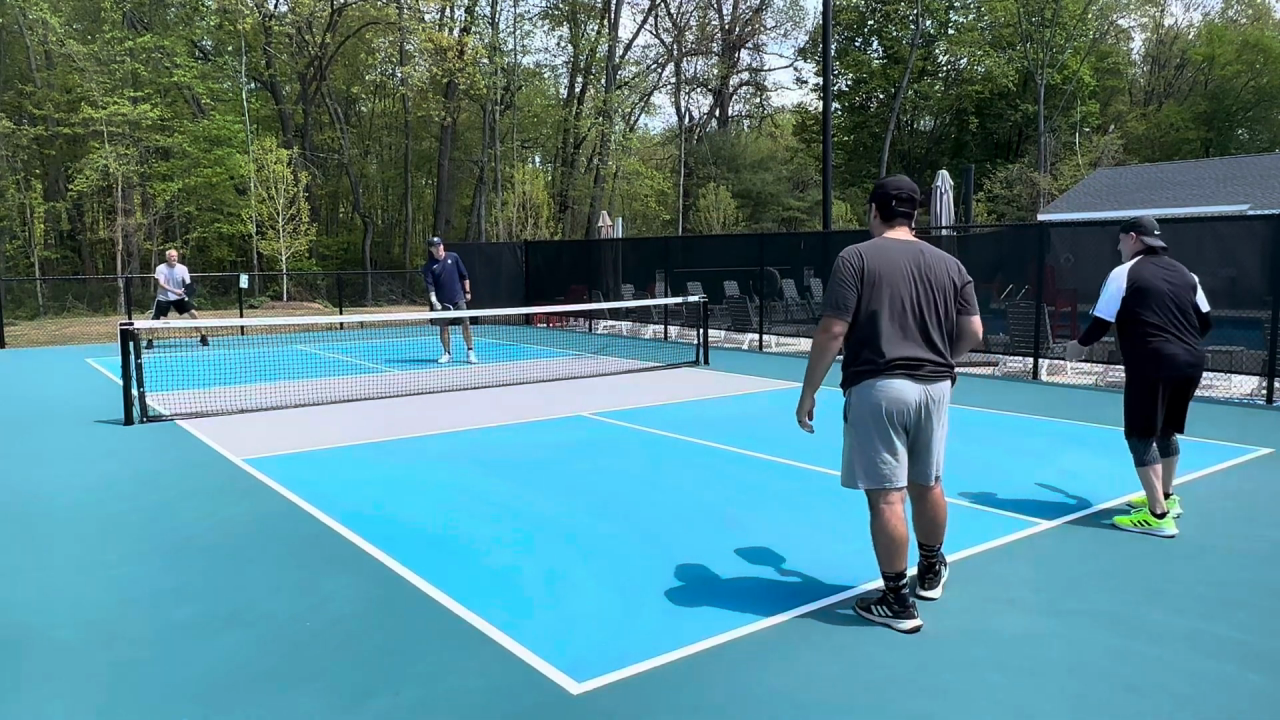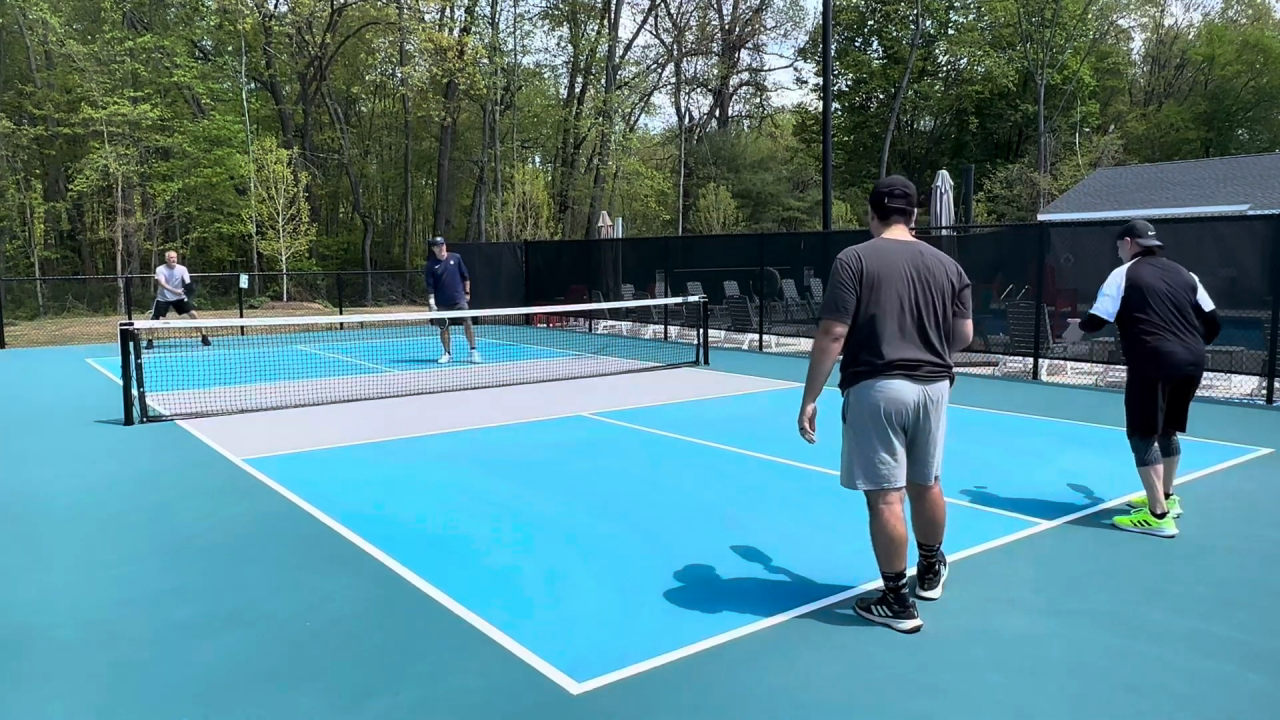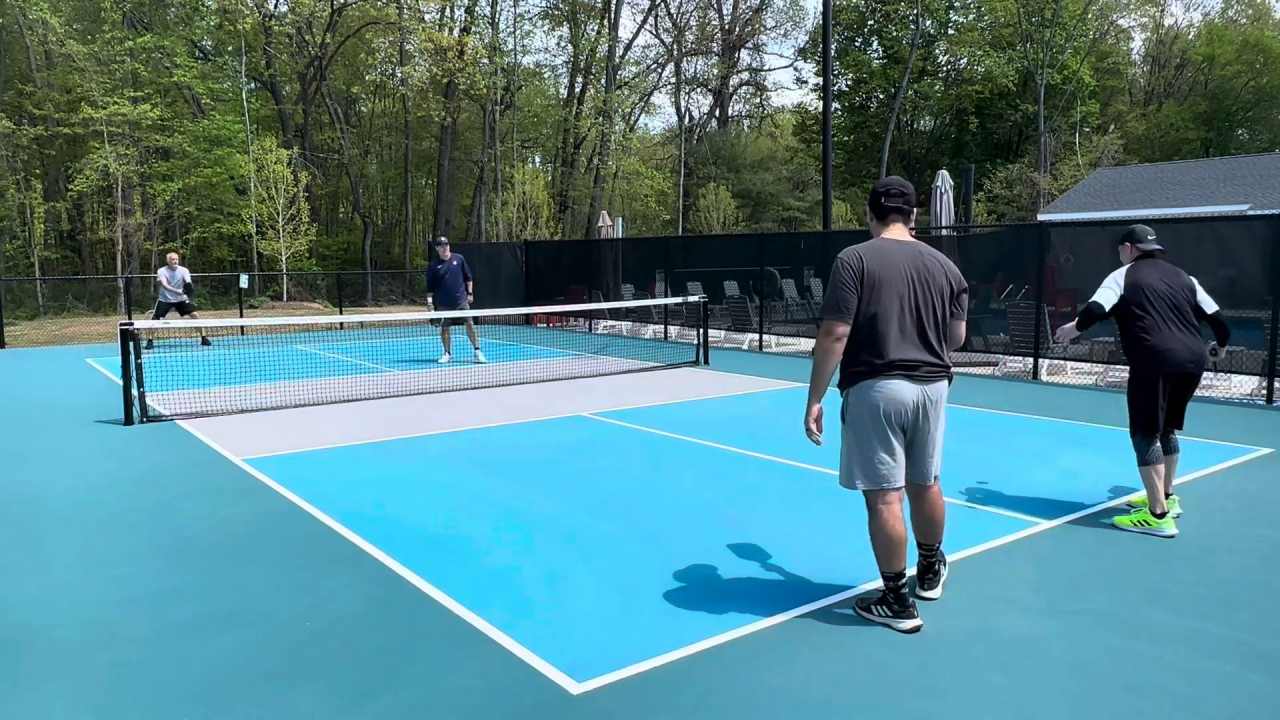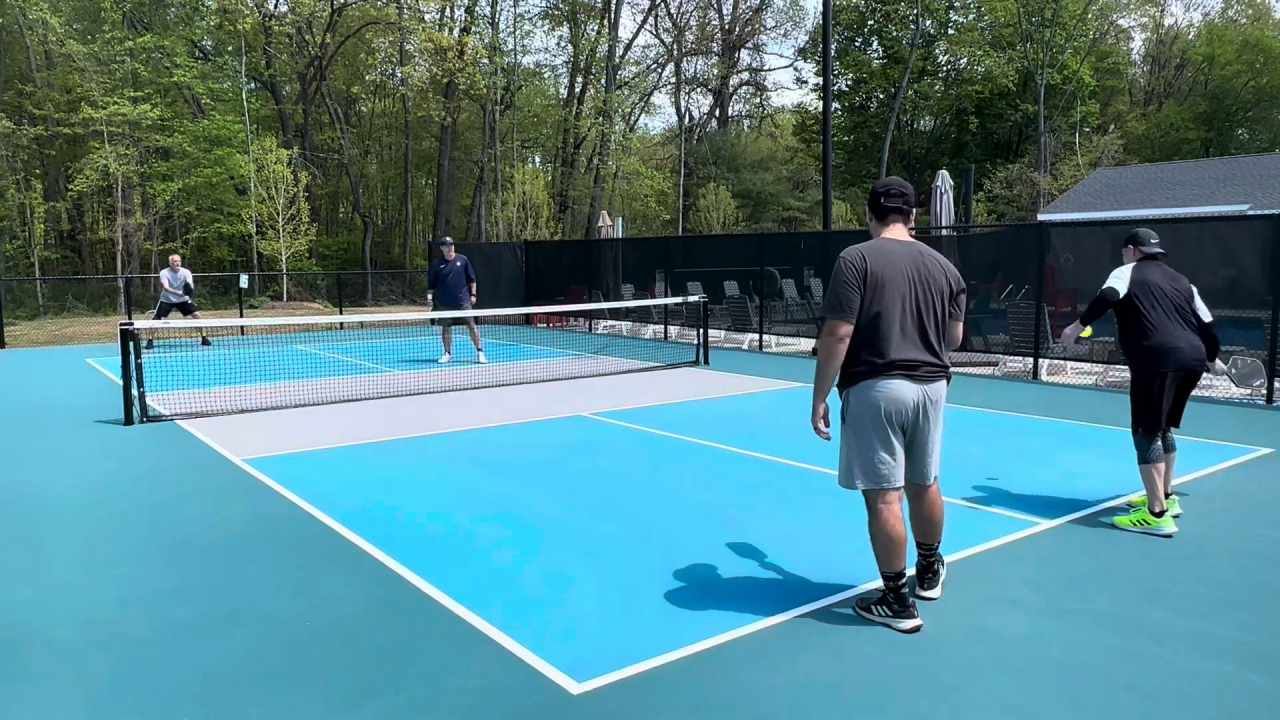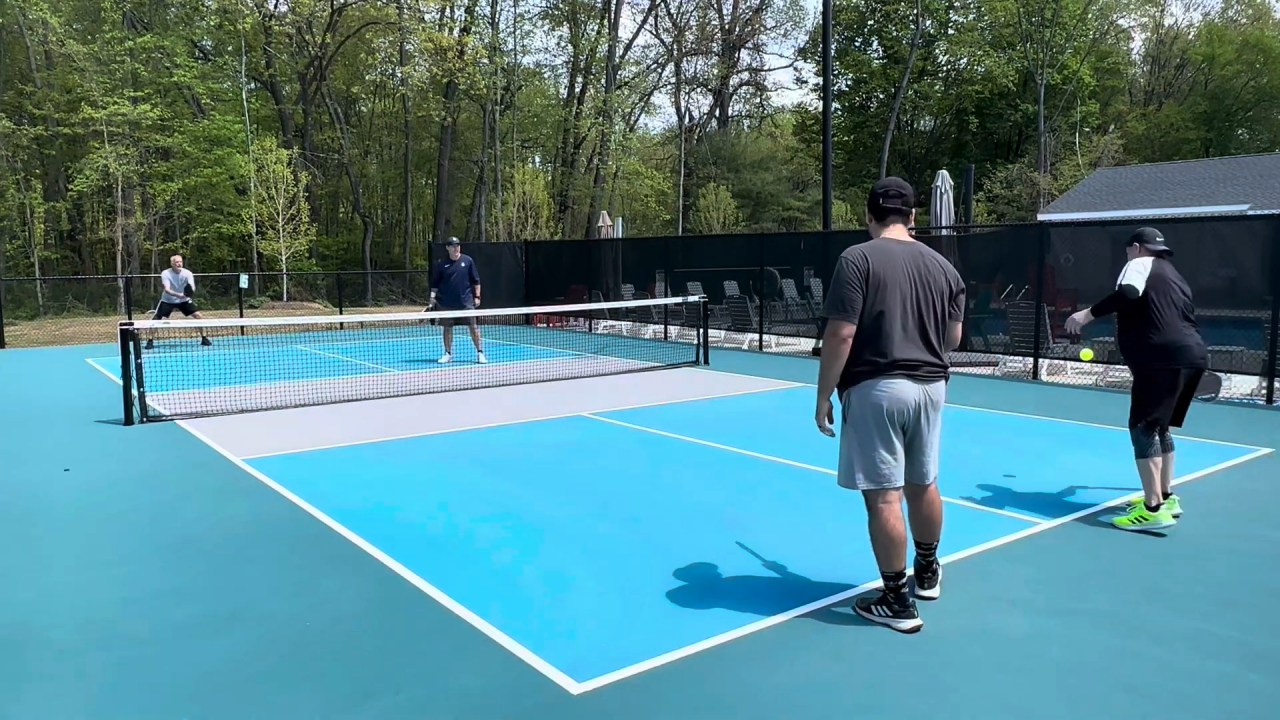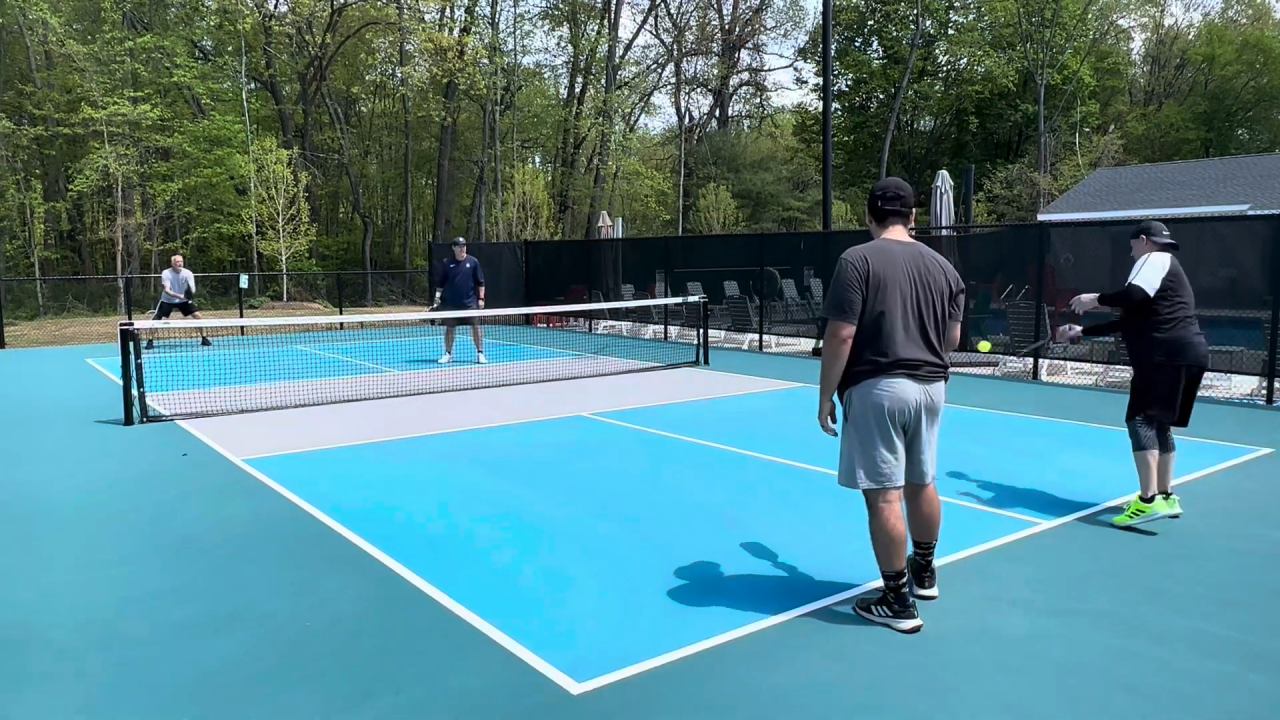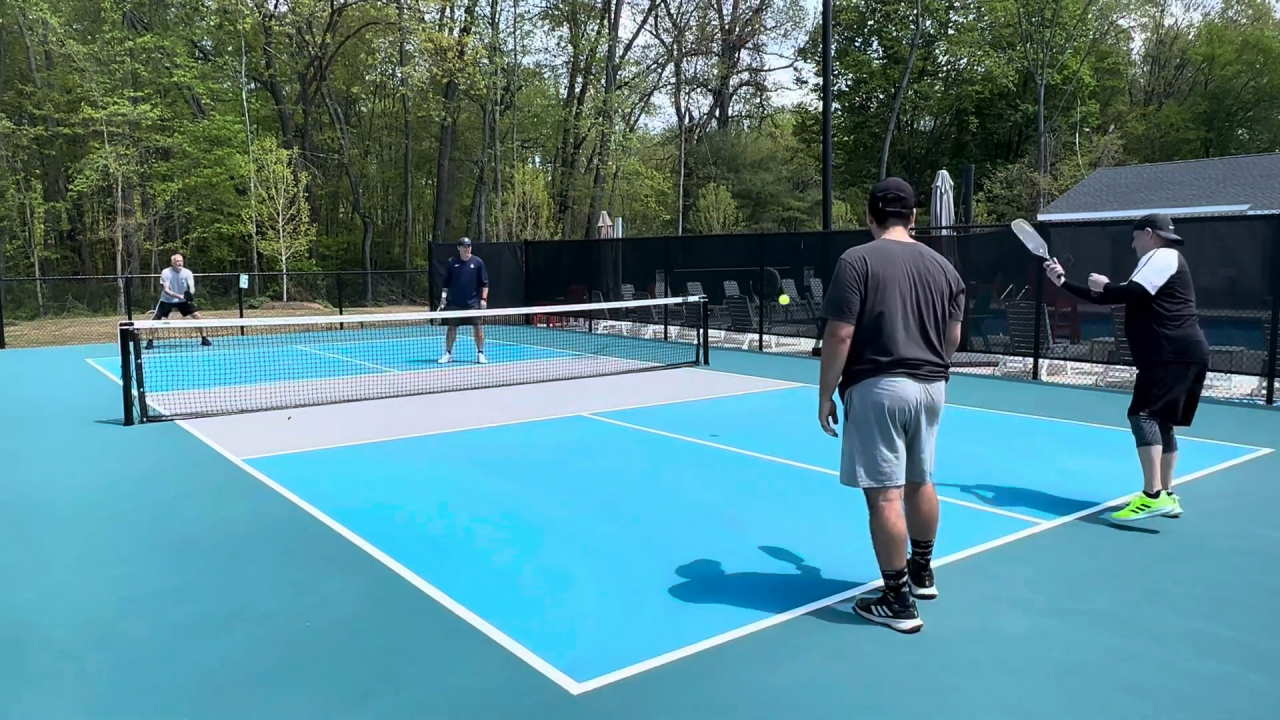
dt=0.1s
person 1, frame 1
left shoulder: (855, 259)
right shoulder: (949, 265)
left elbow: (832, 332)
right elbow: (972, 335)
left wrist: (808, 393)
left hip: (878, 390)
right hip: (934, 387)
left knee: (887, 496)
right knee: (928, 485)
left ankle: (898, 602)
right ankle: (930, 573)
person 1, frame 2
left shoulder: (854, 260)
right shoulder: (947, 265)
left elbow: (832, 335)
right elbow: (964, 335)
left wrist: (809, 399)
left hip: (876, 390)
right hip: (932, 387)
left knee: (885, 496)
right knee: (926, 485)
left ankle: (898, 602)
right ankle: (929, 572)
person 1, frame 3
left shoulder: (854, 260)
right shoulder: (944, 266)
left elbow: (834, 335)
right elbow: (957, 337)
left wrist: (814, 400)
left hip: (876, 390)
right hip: (931, 387)
left knee: (884, 496)
right knee: (925, 484)
left ankle: (898, 602)
right ankle: (930, 572)
person 1, frame 4
left shoulder: (856, 259)
right shoulder: (943, 266)
left elbow: (837, 335)
right elbow: (954, 337)
left wrist: (819, 399)
left hip: (875, 389)
right hip: (930, 387)
left knee: (884, 496)
right knee: (925, 484)
left ankle: (898, 601)
right ankle: (928, 573)
person 1, frame 5
left shoulder: (857, 259)
right shoulder: (942, 266)
left elbow: (840, 335)
right elbow: (952, 338)
left wrist: (823, 396)
left hip: (876, 389)
right hip: (930, 388)
left knee: (883, 496)
right knee: (922, 484)
left ankle: (898, 601)
right ankle: (927, 573)
person 1, frame 6
left shoulder: (857, 260)
right shoulder: (942, 266)
left elbow: (840, 336)
right elbow: (952, 338)
left wrist: (825, 396)
left hip: (876, 389)
right hip: (929, 387)
left knee: (884, 495)
right knee: (921, 484)
left ankle: (898, 601)
right ankle: (925, 573)
person 1, frame 7
left shoulder: (857, 260)
right shoulder: (942, 266)
left elbow: (839, 336)
right elbow: (951, 339)
left wrist: (825, 395)
left hip: (877, 388)
right hip: (930, 387)
left knee: (885, 494)
right knee: (919, 482)
left ankle: (899, 602)
right ankle: (922, 572)
person 2, frame 1
left shoulder: (1124, 273)
right shoulder: (1184, 273)
left elbow: (1101, 321)
right elbow: (1205, 321)
left wrist: (1080, 344)
left hip: (1152, 366)
right hip: (1190, 364)
left knee: (1140, 435)
right knee: (1164, 431)
left ankle: (1158, 515)
right ankle: (1166, 498)
person 2, frame 2
left shoulder: (1123, 275)
right shoulder: (1184, 274)
left elbow: (1098, 319)
right elbow: (1212, 322)
left wrist: (1078, 328)
right wrist: (1189, 345)
left hip: (1153, 365)
right hip: (1190, 363)
left knee: (1142, 434)
right knee: (1165, 430)
left ankle: (1158, 515)
right ankle: (1166, 498)
person 2, frame 3
left shoulder: (1122, 275)
right shoulder: (1182, 278)
left elbow: (1096, 309)
right elbow: (1217, 320)
left wrist: (1074, 326)
right wrist: (1218, 344)
left hip: (1154, 363)
right hip: (1191, 361)
left knee: (1145, 434)
right knee: (1165, 429)
left ankle: (1158, 516)
right ankle: (1166, 497)
person 2, frame 4
left shoulder: (1127, 273)
right shoulder: (1181, 281)
left elbow: (1107, 297)
right elbow: (1207, 326)
left wrist: (1078, 326)
right wrist: (1212, 358)
left hip: (1157, 360)
right hip: (1190, 360)
left knee: (1146, 432)
right knee: (1161, 428)
left ankle: (1157, 514)
right ankle: (1165, 497)
person 2, frame 5
left shoulder: (1140, 265)
right shoulder: (1173, 281)
left elbow: (1127, 296)
left wrist: (1089, 313)
left hip: (1163, 359)
right hip: (1190, 357)
left knee: (1143, 427)
right knee: (1158, 426)
left ankle: (1154, 509)
right ankle: (1165, 497)
person 2, frame 6
left shoulder: (1154, 260)
right shoulder: (1166, 270)
left elbow: (1134, 297)
right elbow: (1129, 321)
left wrist: (1094, 299)
right wrist: (1082, 332)
left hip: (1166, 355)
right hip: (1189, 356)
left knee: (1140, 420)
right knee: (1159, 424)
left ankle: (1149, 500)
right ankle: (1165, 496)
person 2, frame 7
left shoulder: (1163, 257)
right shoulder: (1153, 262)
left elbow: (1131, 294)
right elbow: (1103, 297)
left wrist: (1104, 285)
right wrist: (1064, 282)
left hip: (1173, 354)
right hip: (1174, 355)
left knee: (1143, 415)
right knee: (1160, 423)
left ankle: (1153, 496)
right ankle: (1164, 495)
